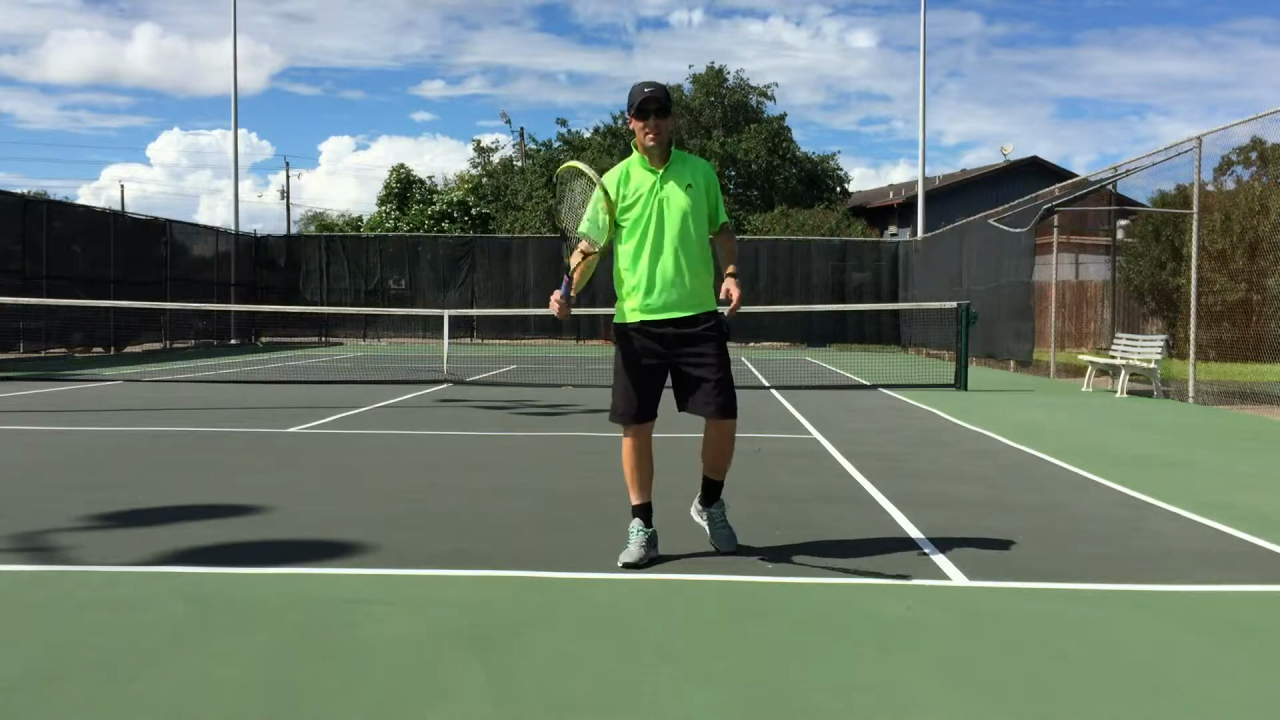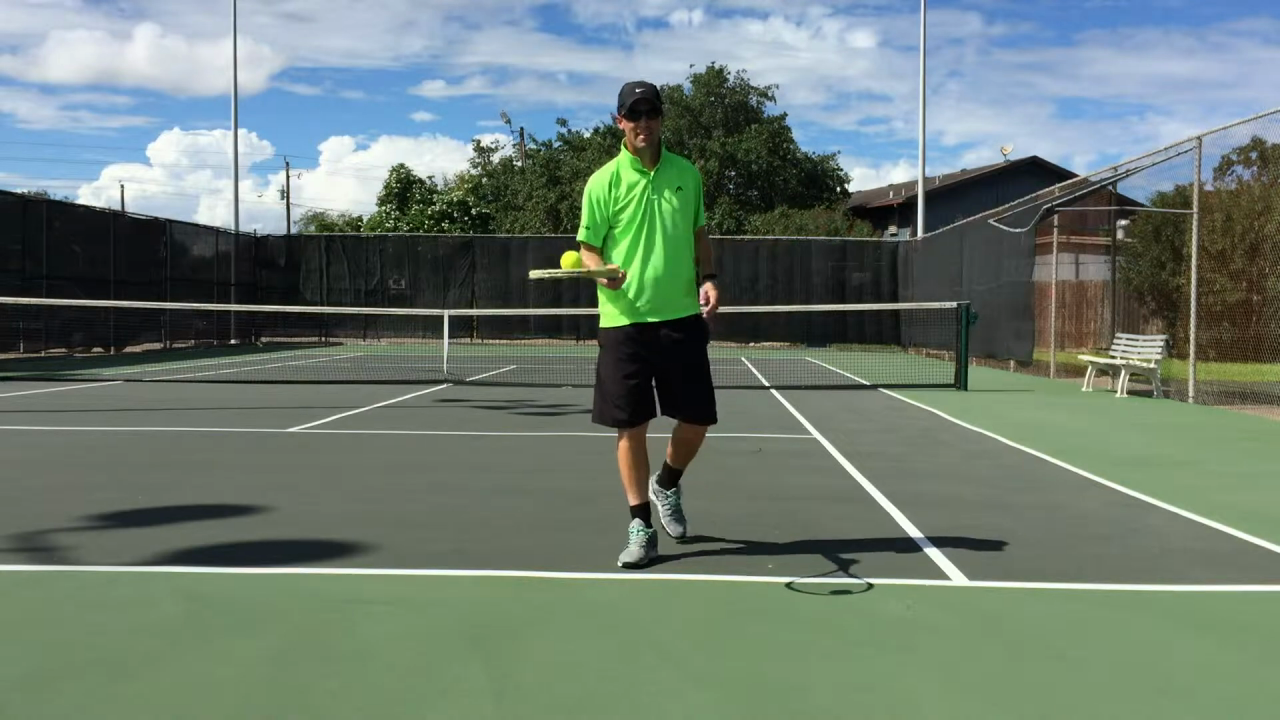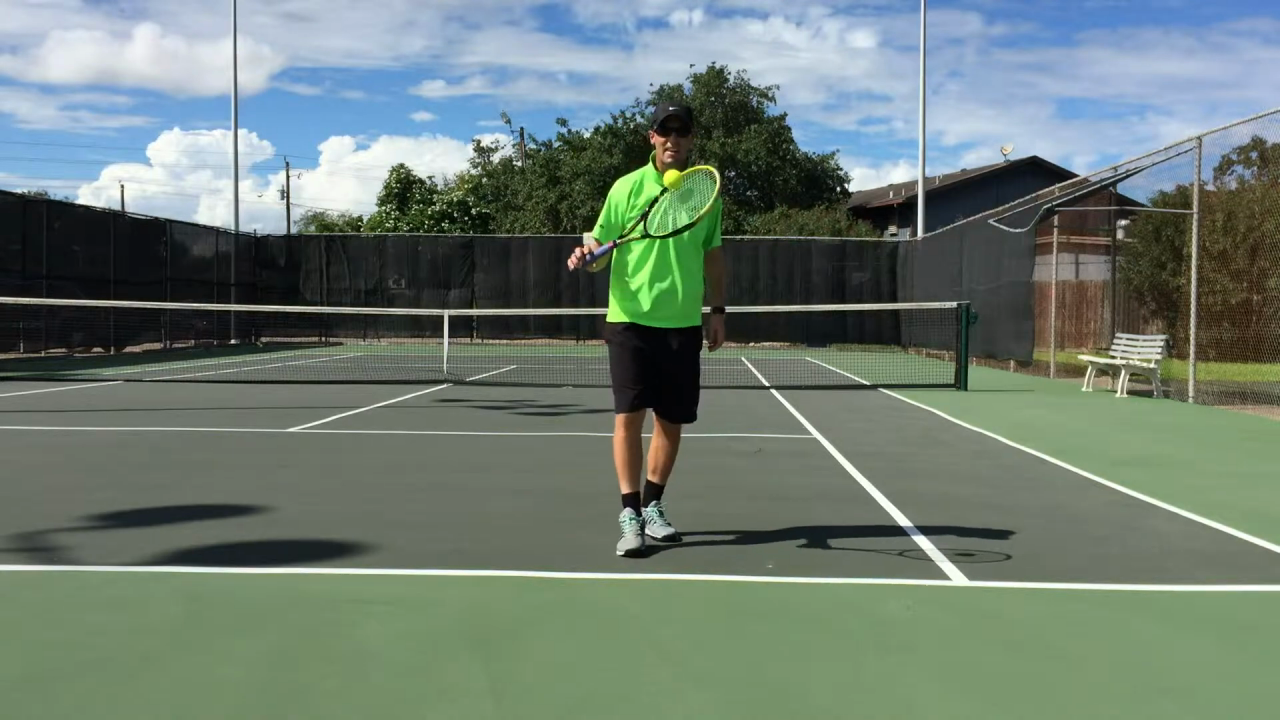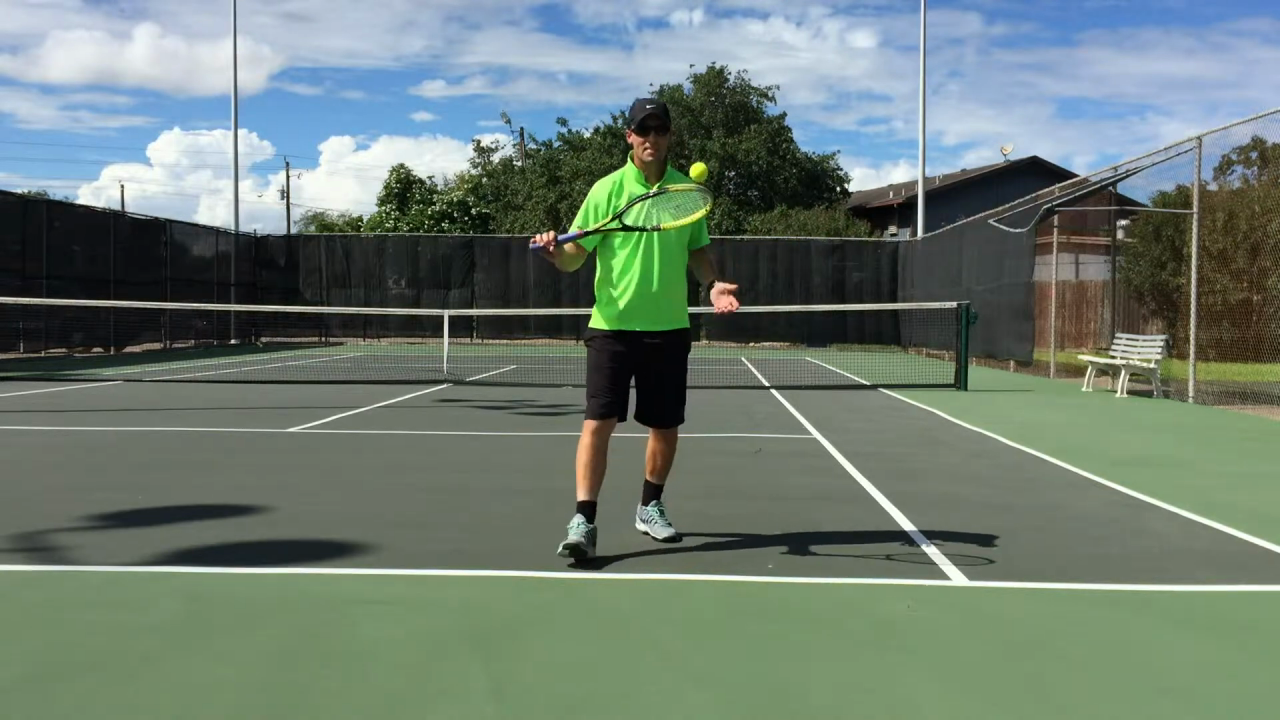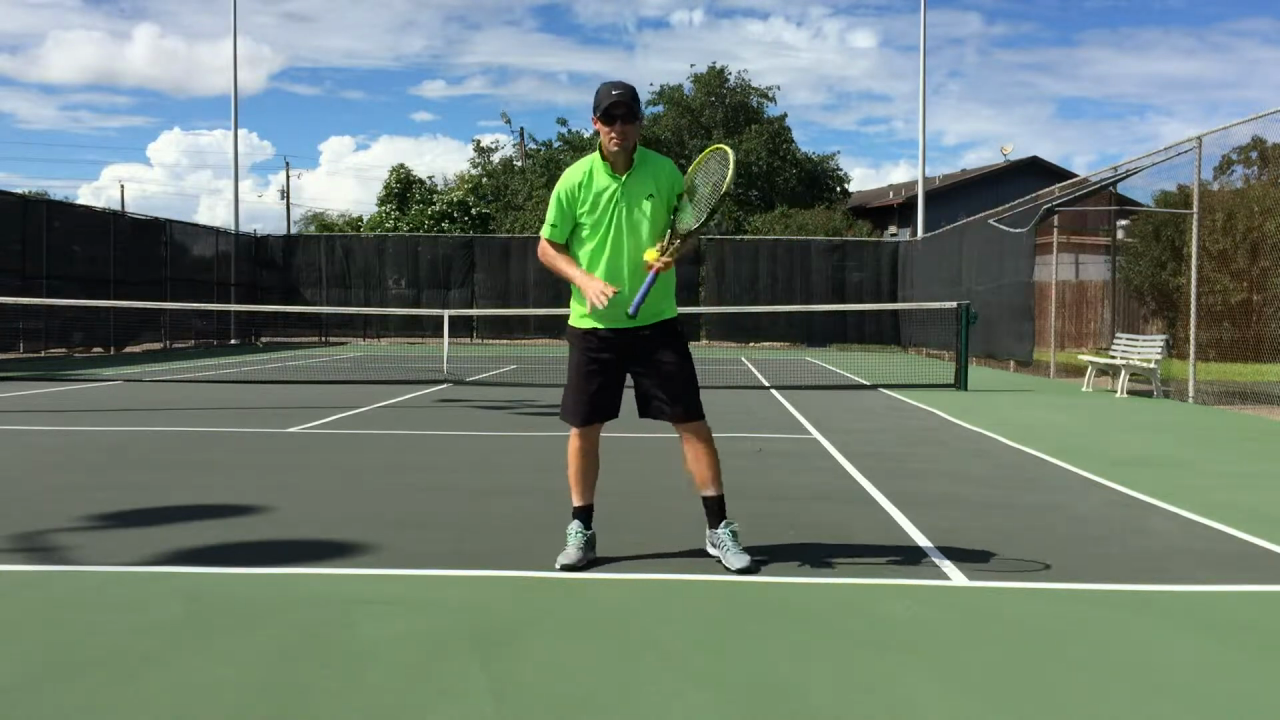
dt=0.7s
person 1, frame 1
left shoulder: (701, 172)
right shoulder: (616, 180)
left elbow: (721, 231)
left wrist: (729, 274)
right wrist: (570, 290)
left hip: (699, 316)
right hip: (638, 319)
left knee: (722, 417)
right knee: (636, 425)
left ankle: (710, 503)
right ankle: (642, 530)
person 1, frame 2
left shoulder: (686, 173)
right shoulder: (603, 181)
right elbow: (588, 250)
left wrist: (707, 278)
right wrist: (602, 274)
left hip: (682, 318)
right hip: (624, 321)
left knee: (697, 420)
right knee: (631, 426)
left ankle: (665, 485)
right ankle: (641, 528)
person 1, frame 3
right shoulder: (626, 188)
left elbow: (713, 256)
right elbow: (600, 246)
left wrist: (716, 310)
right wrist: (584, 258)
left hip: (683, 323)
right hip: (630, 319)
left knee: (672, 420)
right knee: (629, 415)
left ankle: (652, 506)
right ankle: (631, 515)
person 1, frame 4
left shoulder: (687, 190)
right shoulder: (606, 189)
left elbow: (698, 252)
right elbow: (575, 257)
left wrist: (714, 285)
right wrist: (556, 250)
left hip: (669, 328)
right hip: (613, 326)
left knee: (666, 426)
right knee: (598, 422)
left ankle: (650, 507)
right ankle: (583, 524)
person 1, frame 5
left shoulder: (665, 171)
right shoulder: (574, 180)
right elbow: (548, 246)
left wrist: (673, 253)
right wrist: (586, 282)
left hip: (657, 322)
right hip: (594, 326)
left knee: (691, 422)
right knee: (583, 428)
left ankle: (720, 530)
right ankle: (581, 531)
